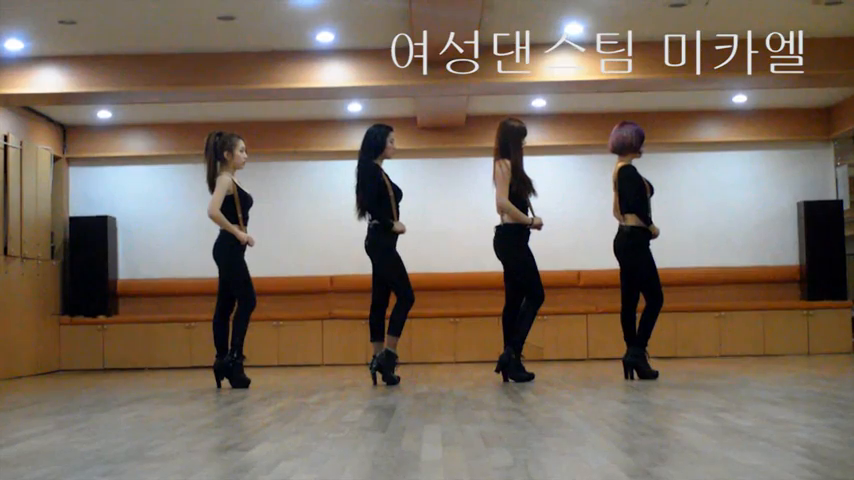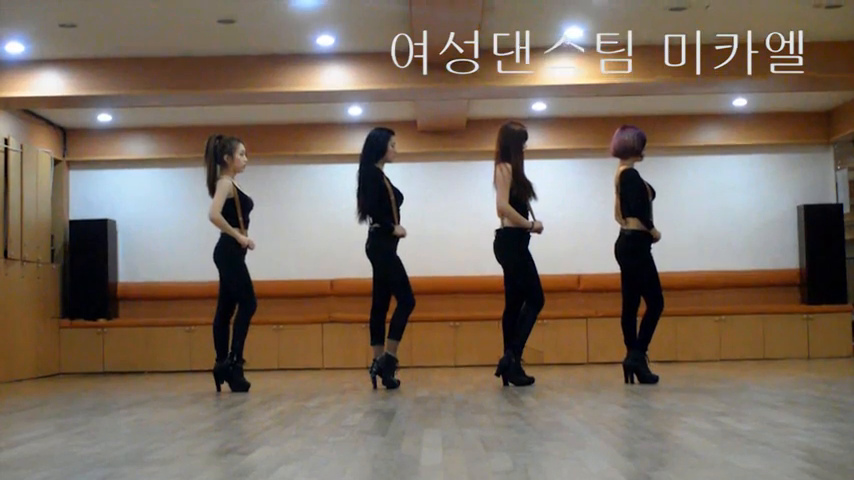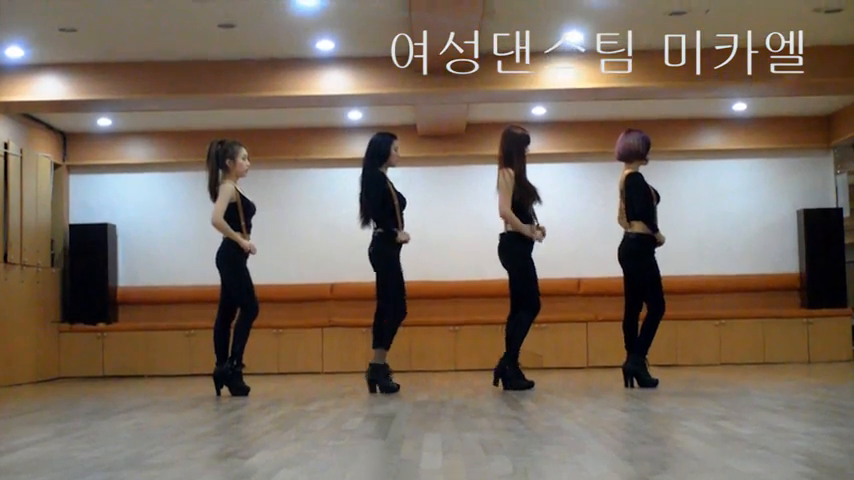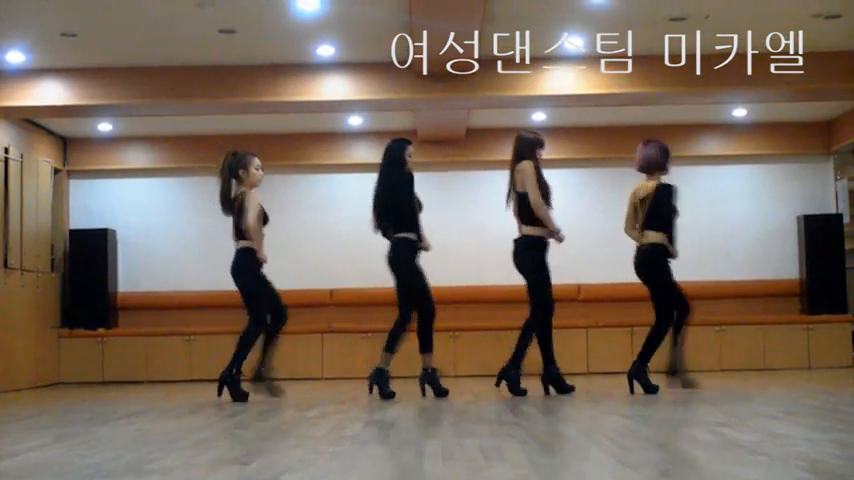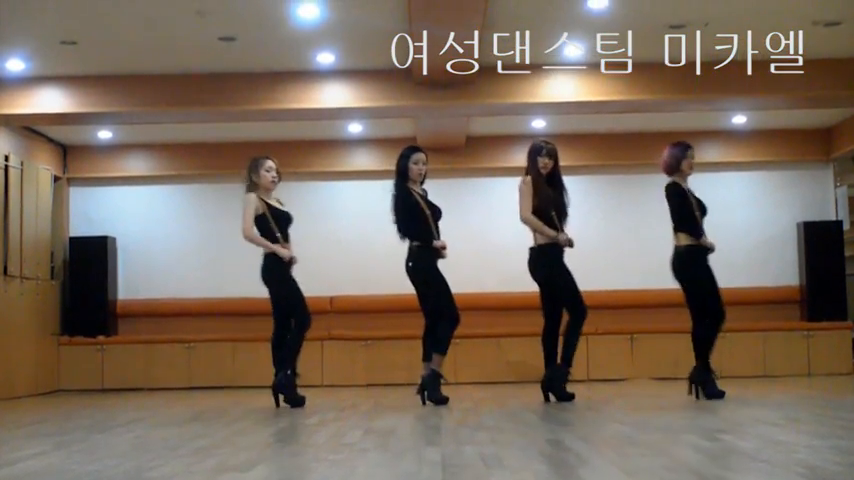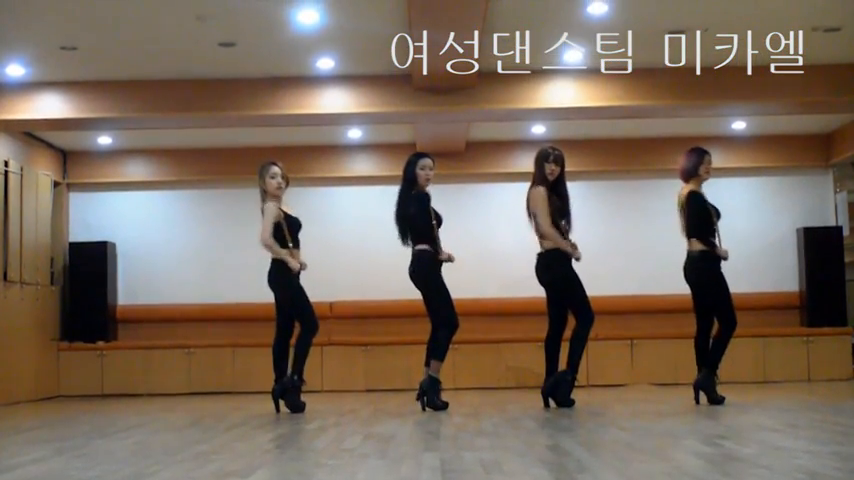
dt=0.4s
person 1, frame 1
left shoulder: (508, 165)
right shoulder: (504, 164)
left elbow: (509, 203)
right elbow: (502, 202)
left wrist: (528, 220)
right wrist: (530, 221)
left hip: (512, 238)
right hip: (511, 238)
left knee: (515, 299)
right knee: (535, 295)
left ankle: (511, 358)
right ankle: (512, 353)
person 1, frame 2
left shoulder: (510, 169)
right shoulder: (505, 167)
left elbow: (509, 207)
right elbow: (503, 206)
left wrist: (529, 224)
right wrist: (531, 225)
left hip: (512, 242)
right hip: (511, 242)
left knee: (515, 303)
right knee: (535, 299)
left ankle: (510, 362)
right ankle: (512, 357)
person 1, frame 3
left shoulder: (514, 173)
right shoulder: (508, 172)
right elbow: (505, 211)
left wrist: (534, 227)
right wrist: (530, 233)
left hip: (517, 246)
right hip: (515, 246)
left knee: (519, 308)
right knee: (530, 305)
left ankle: (510, 367)
right ankle: (508, 363)
person 1, frame 4
left shoulder: (522, 175)
right shoulder: (525, 166)
right elbow: (536, 202)
left wrist: (546, 229)
right wrist: (554, 229)
left hip: (531, 248)
right hip: (531, 248)
left knee: (544, 311)
right knee: (540, 311)
left ankle: (550, 372)
right ankle: (512, 368)
person 1, frame 5
left shoulder: (551, 187)
right shoulder: (529, 182)
right elbow: (526, 216)
left wrist: (562, 238)
right wrist: (557, 235)
left hip: (550, 257)
right hip: (545, 257)
left knee: (553, 319)
right knee: (578, 312)
left ankle: (552, 379)
right ankle: (561, 370)
person 1, frame 6
left shoulder: (554, 192)
right shoulder: (539, 191)
right elbow: (545, 229)
left wrist: (568, 245)
right wrist: (571, 250)
left hip: (554, 263)
right hip: (555, 263)
left knee: (557, 324)
right knee: (585, 317)
left ankle: (552, 384)
right ankle: (568, 375)
person 2, frame 1
left shoulder: (378, 172)
right shoulder: (371, 170)
left elbow: (383, 205)
right elbow: (370, 205)
left wrist: (394, 224)
right wrist: (391, 224)
left hip: (382, 241)
right hip: (381, 241)
left knee: (380, 300)
right knee: (405, 296)
left ankle: (379, 357)
right ankle: (387, 354)
person 2, frame 2
left shoulder: (380, 176)
right shoulder: (372, 173)
left elbow: (384, 209)
right elbow: (372, 208)
left wrist: (394, 229)
right wrist: (392, 228)
left hip: (383, 245)
right hip: (382, 244)
left knee: (380, 304)
right knee: (406, 300)
left ankle: (379, 362)
right ankle: (387, 358)
person 2, frame 3
left shoulder: (382, 180)
right shoulder: (376, 178)
right elbow: (375, 213)
left wrist: (399, 233)
right wrist: (395, 234)
left hip: (386, 249)
right hip: (384, 249)
left knee: (386, 308)
right knee: (397, 308)
left ankle: (378, 367)
right ankle: (378, 366)
person 2, frame 4
left shoulder: (390, 184)
right shoulder: (404, 180)
left elbow: (386, 224)
right elbow: (409, 214)
left wrist: (415, 239)
right wrist: (420, 239)
left hip: (401, 253)
right hip: (404, 253)
left knee: (426, 311)
right knee: (406, 314)
left ankle: (428, 372)
right ankle: (381, 372)
person 2, frame 5
left shoulder: (422, 194)
right shoulder: (404, 194)
left elbow: (429, 225)
right elbow: (405, 227)
left wrist: (437, 246)
right wrist: (433, 242)
left hip: (425, 260)
right hip: (420, 260)
left knee: (434, 320)
right knee: (450, 317)
left ankle: (428, 378)
right ankle: (433, 375)
person 2, frame 6
left shoulder: (420, 198)
right shoulder: (418, 197)
left elbow: (427, 232)
right elbow: (422, 230)
left wrist: (439, 253)
right wrist: (439, 253)
left hip: (427, 265)
right hip: (425, 265)
left knee: (440, 324)
right knee: (449, 322)
left ankle: (428, 384)
right ankle: (431, 383)
person 3, frame 1
left shoulder: (621, 170)
right shoulder: (628, 170)
right elbow: (636, 204)
left wrist: (644, 227)
right wrist: (652, 227)
left hip: (626, 239)
right hip: (634, 241)
left knee: (630, 300)
right knee: (654, 298)
left ankle: (633, 353)
right ankle: (636, 351)
person 3, frame 2
left shoulder: (623, 173)
right shoulder: (630, 173)
right elbow: (638, 208)
left wrist: (645, 230)
right wrist: (653, 231)
left hip: (628, 243)
right hip: (635, 244)
left knee: (630, 304)
right knee: (655, 302)
left ankle: (633, 356)
right ankle: (637, 356)
person 3, frame 3
left shoulder: (627, 177)
right shoulder: (635, 177)
right elbow: (643, 211)
left wrist: (646, 232)
right wrist: (657, 234)
left hip: (631, 246)
right hip: (639, 248)
left knee: (633, 308)
right knee: (656, 306)
left ankle: (633, 360)
right ankle: (637, 360)
person 3, frame 4
left shoulder: (637, 191)
right shoulder: (664, 189)
left elbow: (629, 228)
right elbow: (667, 220)
left wrist: (645, 241)
right wrist: (670, 247)
left hip: (644, 256)
right hip: (654, 257)
left knee: (681, 308)
right knee: (666, 316)
left ankle: (675, 365)
right ankle: (639, 367)
person 3, frame 5
left shoulder: (683, 189)
right shoulder: (674, 187)
right elbow: (682, 219)
left wrist: (700, 240)
right wrist: (703, 239)
left hip: (691, 257)
right hip: (690, 258)
left knee: (704, 317)
right knee: (715, 315)
left ankle: (703, 373)
right ankle: (702, 373)
person 3, frame 6
left shoulder: (689, 193)
right shoulder: (694, 195)
right elbow: (696, 231)
left wrist: (713, 249)
right wrist: (717, 249)
left hip: (698, 263)
right hip: (704, 263)
left knee: (704, 325)
right knee: (728, 321)
left ankle: (704, 378)
right ankle: (706, 375)
person 4, frame 1
left shoulder: (229, 180)
right shoulder: (225, 179)
right elbow: (213, 211)
left wrist: (240, 234)
right wrist: (237, 233)
left hip: (231, 249)
right hip: (229, 248)
left knee: (225, 306)
right knee: (247, 301)
left ankle: (223, 361)
right ankle: (233, 359)
person 4, frame 2
left shoulder: (229, 184)
right shoulder: (225, 182)
right elbow: (214, 214)
left wrist: (241, 238)
right wrist: (238, 236)
left hip: (231, 252)
right hip: (229, 252)
left knee: (226, 309)
right knee: (247, 304)
left ankle: (223, 364)
right ankle: (233, 362)
person 4, frame 3
left shoulder: (231, 188)
right shoulder: (228, 186)
right elbow: (216, 219)
left wrist: (243, 242)
right wrist: (240, 240)
left hip: (233, 256)
right hip: (232, 256)
left knee: (227, 313)
right knee: (249, 309)
left ankle: (224, 368)
right ankle: (232, 367)
person 4, frame 4
left shoulder: (239, 197)
right shoulder: (250, 195)
right elbow: (251, 222)
left wrist: (256, 250)
right wrist: (259, 250)
left hip: (246, 264)
right hip: (247, 264)
left knee: (278, 315)
right knee: (258, 321)
left ankle: (261, 370)
right ankle: (232, 374)
person 4, frame 5
left shoulder: (276, 202)
right shoulder: (253, 198)
right elbow: (248, 233)
left wrist: (288, 252)
right wrist: (279, 250)
left hip: (281, 267)
right hip: (275, 267)
left knee: (283, 325)
right knee: (303, 320)
left ankle: (283, 380)
right ankle: (286, 375)
person 4, frame 6
left shoulder: (282, 207)
right shoulder: (271, 206)
right elbow: (266, 240)
left wrist: (298, 260)
right wrist: (289, 260)
left hip: (288, 273)
right hip: (282, 273)
left knee: (284, 331)
right knee: (309, 325)
left ankle: (282, 385)
right ankle: (293, 380)
